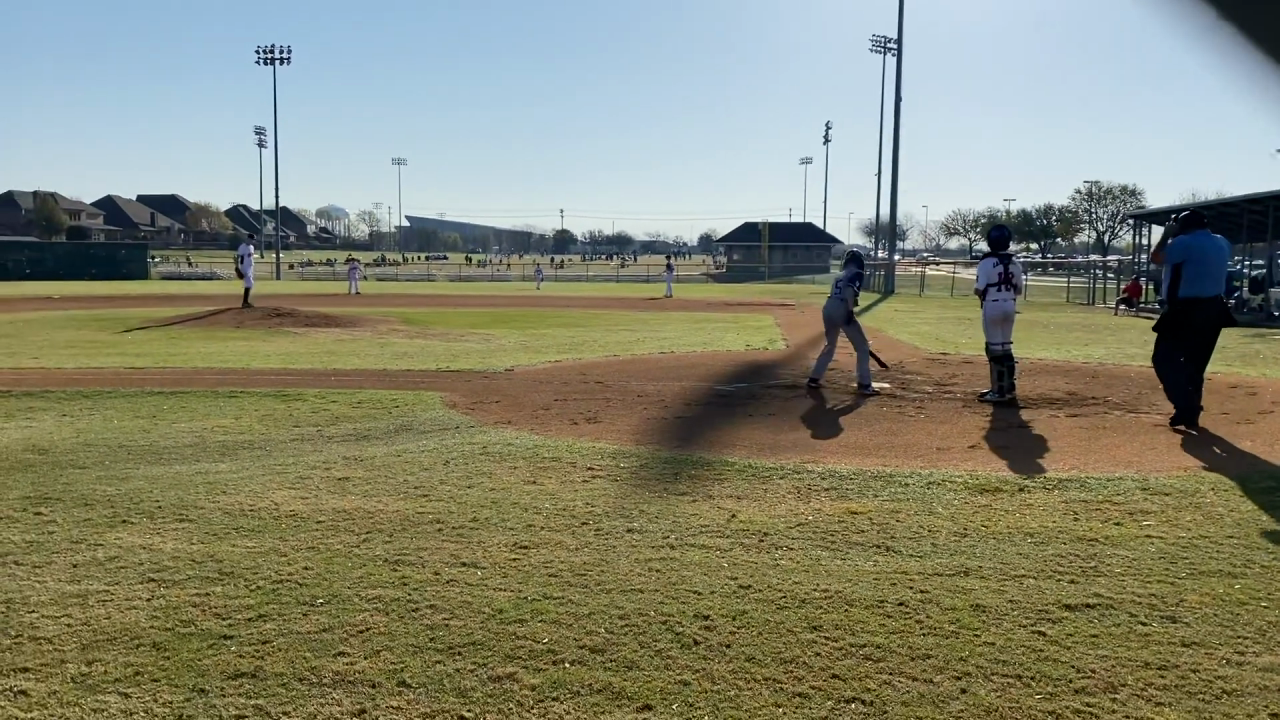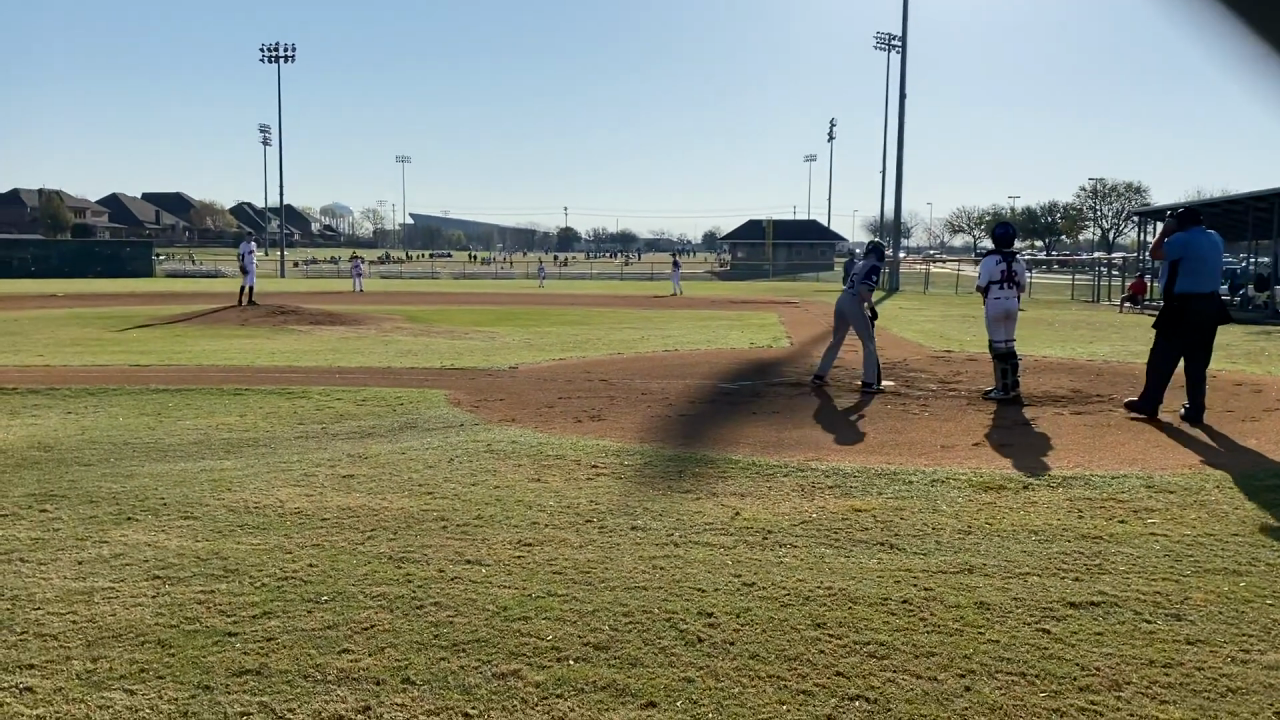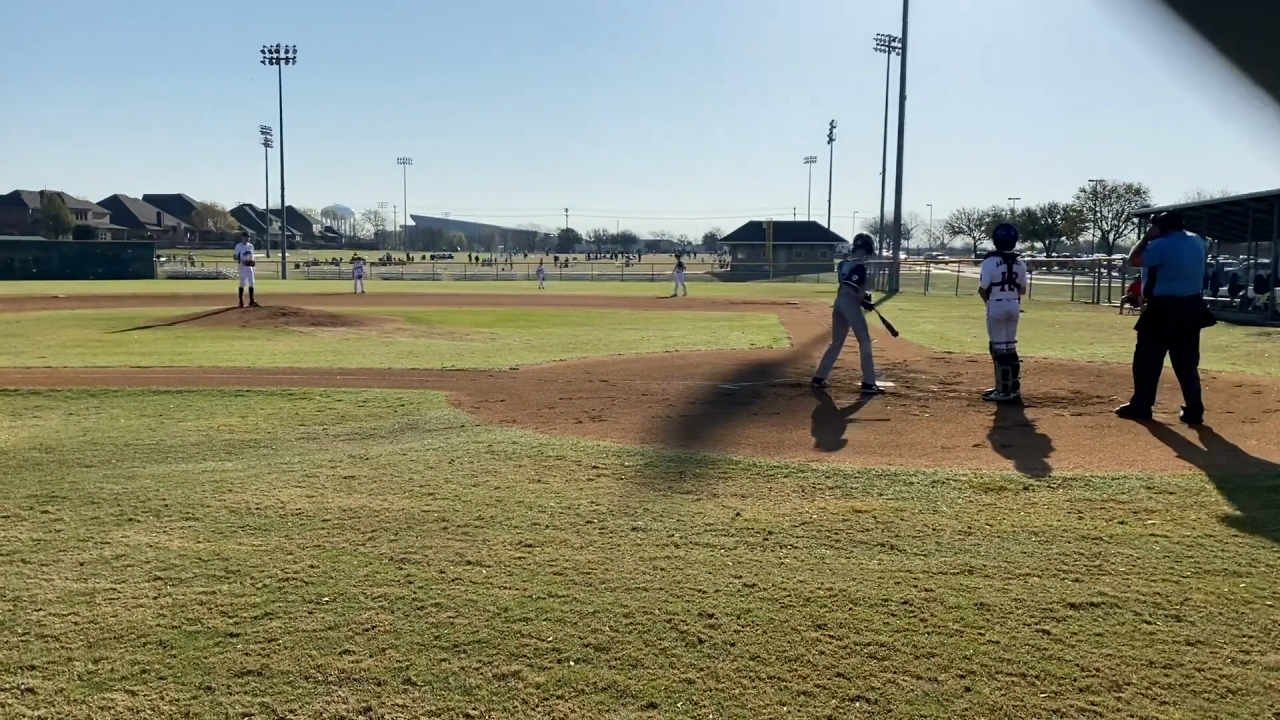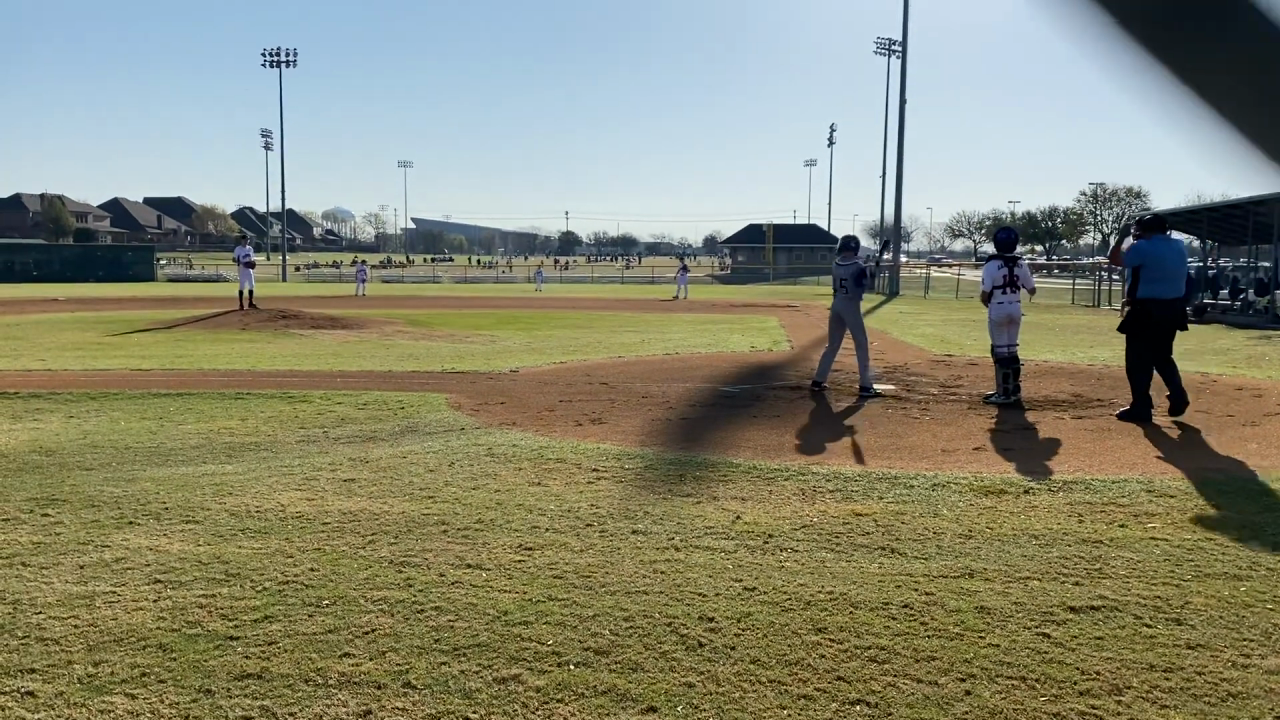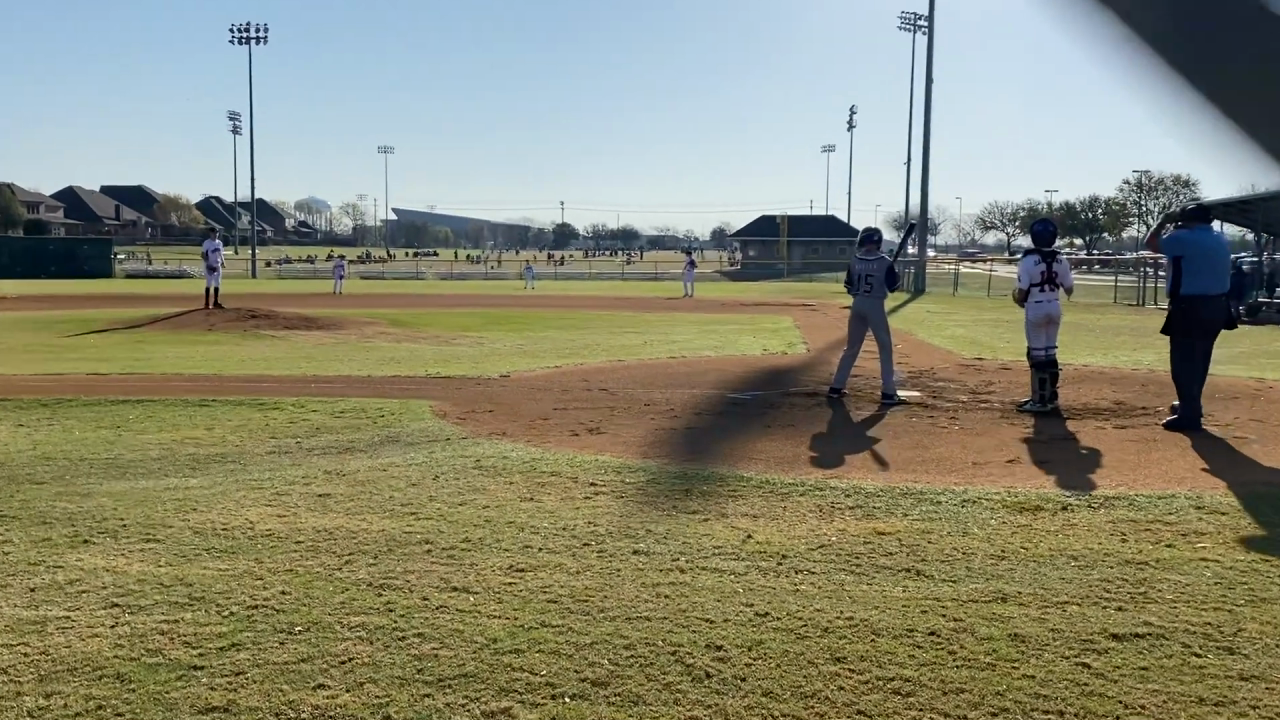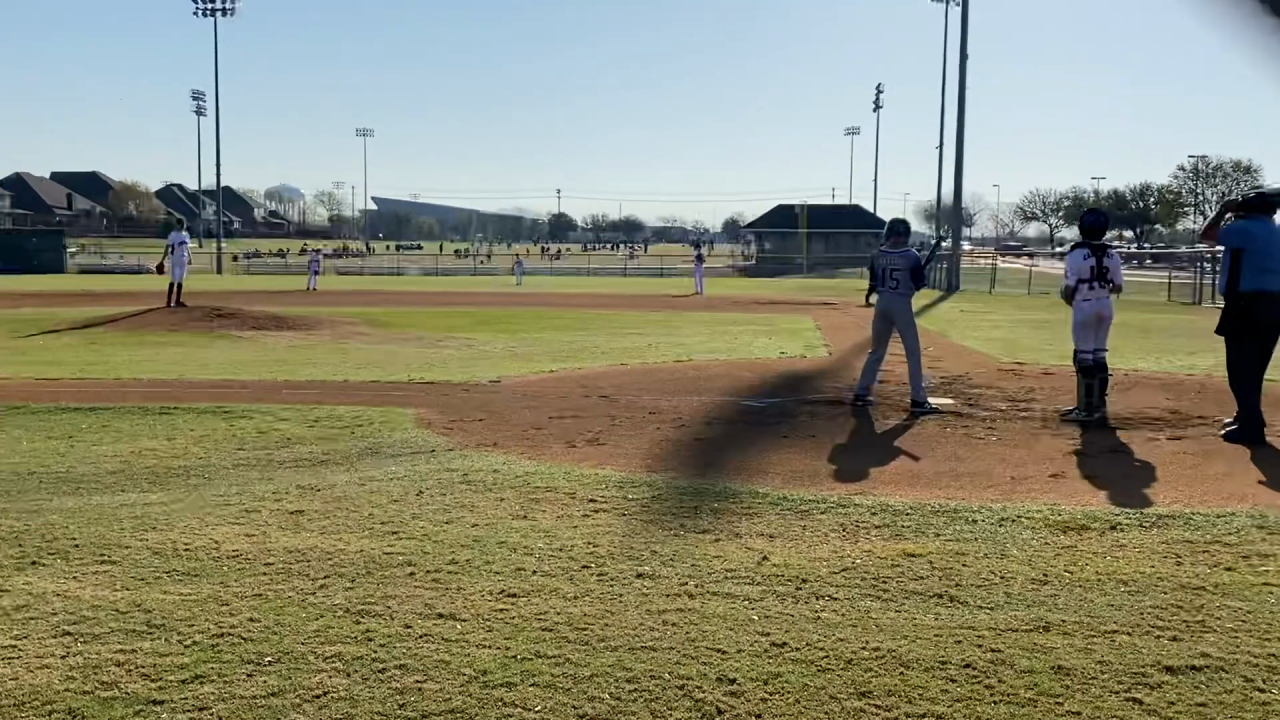
dt=0.3s
person 1, frame 1
left shoulder: (1185, 242)
right shoulder: (1222, 243)
left elbow: (1156, 258)
left wrist: (1167, 235)
left hip: (1185, 311)
right hip: (1213, 310)
left knee: (1164, 358)
right knee: (1196, 364)
left ankle: (1186, 406)
right ankle: (1191, 412)
person 1, frame 2
left shoulder: (1183, 239)
right shoulder: (1215, 239)
left elbow: (1155, 253)
left wrist: (1166, 231)
left hip: (1182, 307)
right hip: (1209, 306)
left knee: (1162, 357)
right knee: (1197, 362)
left ankle: (1149, 403)
right ankle: (1195, 409)
person 1, frame 3
left shoulder: (1162, 245)
right shoulder: (1197, 243)
left elbow: (1134, 260)
left wrist: (1147, 237)
left hip: (1162, 310)
right hip: (1191, 309)
left knee: (1147, 359)
right knee: (1186, 361)
left ankle: (1141, 405)
right ankle: (1194, 409)
person 1, frame 4
left shoulder: (1144, 247)
right shoulder: (1179, 246)
left elbow: (1114, 259)
left wrist: (1123, 236)
left hip: (1146, 311)
right hip: (1172, 310)
left knee: (1138, 361)
right knee: (1163, 357)
left ankle: (1140, 408)
right ankle: (1178, 397)
person 1, frame 5
left shoulder: (1185, 238)
right shoulder: (1221, 239)
left elbow: (1151, 244)
left wrist: (1164, 221)
right wrist: (1176, 229)
left hip: (1189, 309)
right hip: (1216, 307)
left knee: (1184, 363)
right knee: (1198, 362)
left ankle: (1189, 416)
right ankle: (1189, 408)
person 1, frame 6
left shoulder: (1245, 229)
left elbow: (1207, 235)
left wrist: (1222, 211)
right wrist: (1232, 217)
left hip: (1246, 307)
left knee: (1241, 368)
right knee: (1253, 368)
left ankle: (1251, 427)
right ankle: (1247, 418)
person 2, frame 1
left shoulder: (986, 262)
right shoulder: (1014, 264)
left elbow: (978, 291)
right elbow: (1018, 290)
left wrist: (987, 292)
left hip: (992, 307)
right hip: (1009, 306)
left knee: (995, 349)
right knee: (1006, 347)
left ankle: (998, 391)
right ankle: (1009, 389)
person 2, frame 2
left shoulder: (989, 260)
right shoulder: (1019, 261)
left elbow: (979, 287)
right elbow: (1022, 288)
left wrist: (988, 289)
left hip: (995, 305)
right hip: (1012, 304)
left knee: (998, 346)
right knee: (1009, 344)
left ankle: (1002, 389)
right ankle: (1013, 386)
person 2, frame 3
left shoulder: (990, 261)
right shoulder: (1020, 263)
left elbow: (982, 290)
right elbow: (1022, 291)
left wrist: (987, 297)
left hip: (996, 307)
right hip: (1013, 306)
left knee: (999, 348)
right knee: (1010, 346)
left ankle: (1003, 390)
right ankle: (1013, 387)
person 2, frame 4
left shoulder: (991, 265)
right shoulder: (1021, 265)
left elbow: (985, 294)
right elbow: (1032, 290)
left wrist: (987, 303)
left hip: (998, 310)
right hip: (1015, 309)
left knee: (1000, 351)
right knee: (1012, 349)
left ankle: (1004, 393)
right ankle: (1014, 390)
person 2, frame 5
left shoulder: (1028, 260)
right shoulder: (1061, 260)
left elbow: (1021, 292)
right elbow: (1069, 290)
left wrist: (1019, 300)
left hip: (1035, 309)
right hip: (1054, 308)
left knee: (1037, 354)
right knee: (1050, 352)
left ankle: (1039, 401)
right ankle: (1051, 397)
person 2, frame 6
left shoulder: (1076, 254)
right shoulder: (1112, 255)
left elbow: (1068, 290)
right elbow: (1118, 288)
left wrist: (1069, 298)
left hip: (1084, 308)
right hip: (1105, 307)
left knee: (1084, 358)
right knee: (1099, 355)
right ankle: (1099, 406)
person 3, frame 1
left shoulder: (841, 275)
right shoulder: (858, 274)
right elbow: (850, 291)
right wrist: (850, 311)
left hip: (827, 308)
right hip: (840, 309)
left knee: (830, 345)
right knee: (862, 346)
left ankle: (814, 378)
right ankle: (864, 385)
person 3, frame 2
left shoulder: (858, 265)
right shoulder: (874, 267)
right elbow: (864, 289)
left wrist: (865, 310)
right wrist: (872, 309)
left hip: (841, 301)
right hip: (853, 305)
left knee: (836, 341)
right knee: (869, 343)
left ankle: (819, 376)
right ankle: (869, 382)
person 3, frame 3
left shoulder: (847, 262)
right shoulder: (859, 265)
right elbow: (849, 288)
left wrist: (863, 294)
right wrist: (863, 300)
left hip: (839, 303)
right hip: (851, 305)
left knee: (836, 343)
right knee: (865, 342)
left ankle: (819, 378)
right ankle: (868, 383)
person 3, frame 4
left shoulder: (836, 265)
right shoulder: (858, 267)
right elbow: (861, 289)
right wrist: (867, 280)
left hip: (836, 305)
right hip: (851, 306)
left knee: (832, 345)
right knee: (861, 346)
left ankle: (818, 381)
right ankle: (865, 386)
person 3, frame 5
left shoulder: (854, 261)
right shoulder: (885, 262)
left elbow: (849, 288)
right elbow: (893, 287)
left hip: (857, 305)
right hip: (875, 306)
left knee: (851, 348)
right knee: (885, 349)
left ankle: (836, 387)
right ankle: (888, 392)
person 3, frame 6
left shoulder: (878, 255)
right shoulder: (912, 256)
left elbow: (874, 284)
right elbow: (919, 285)
left hip: (882, 304)
right hip: (902, 304)
left knee: (876, 351)
right knee: (913, 352)
left ankle: (861, 394)
right ankle: (918, 400)
